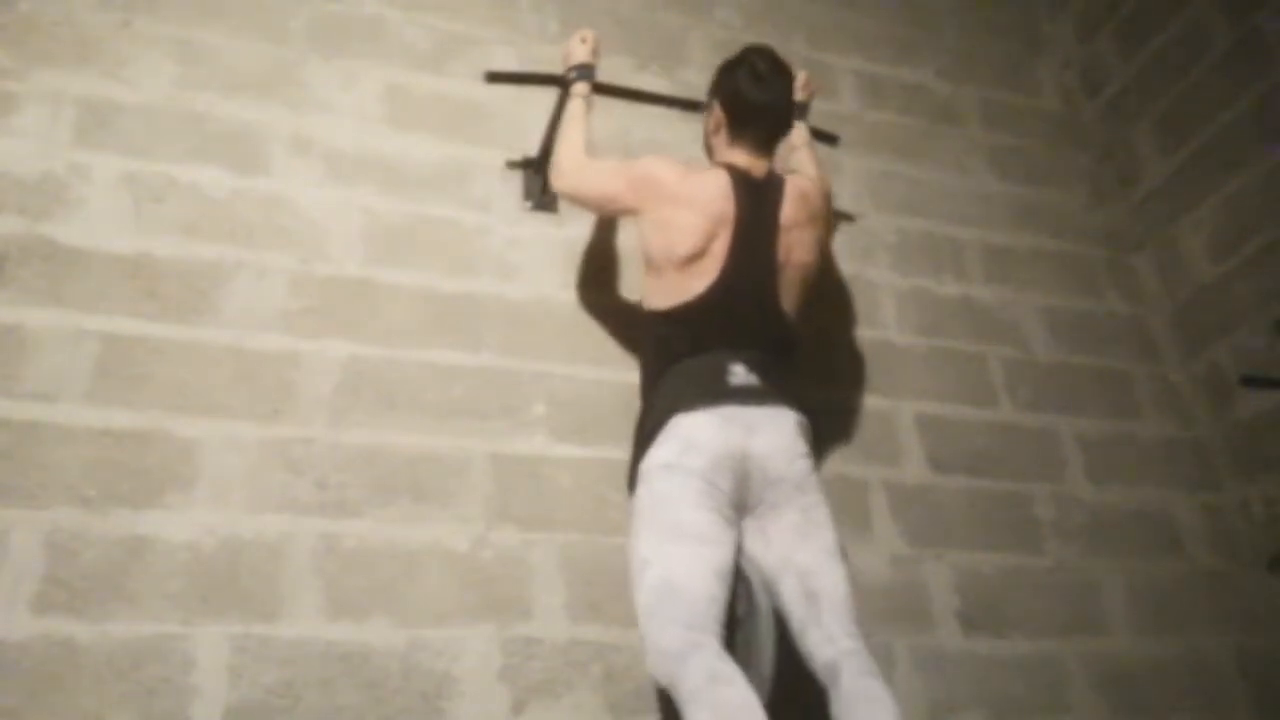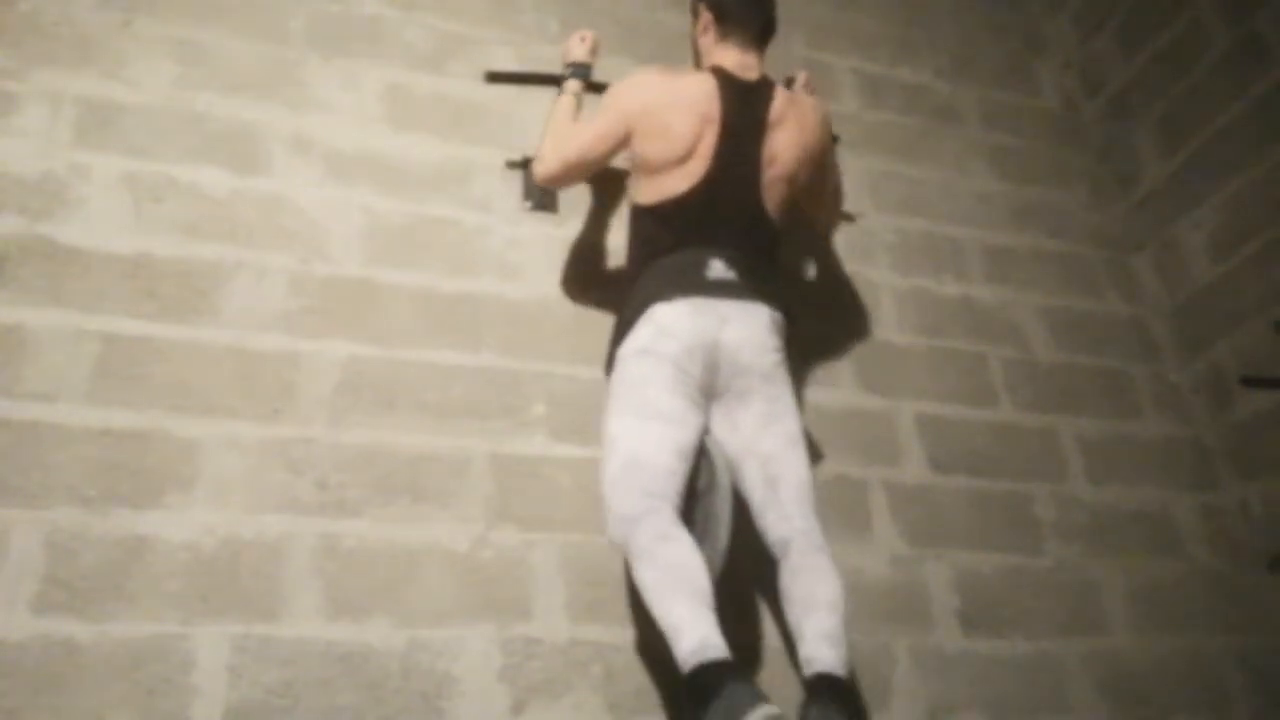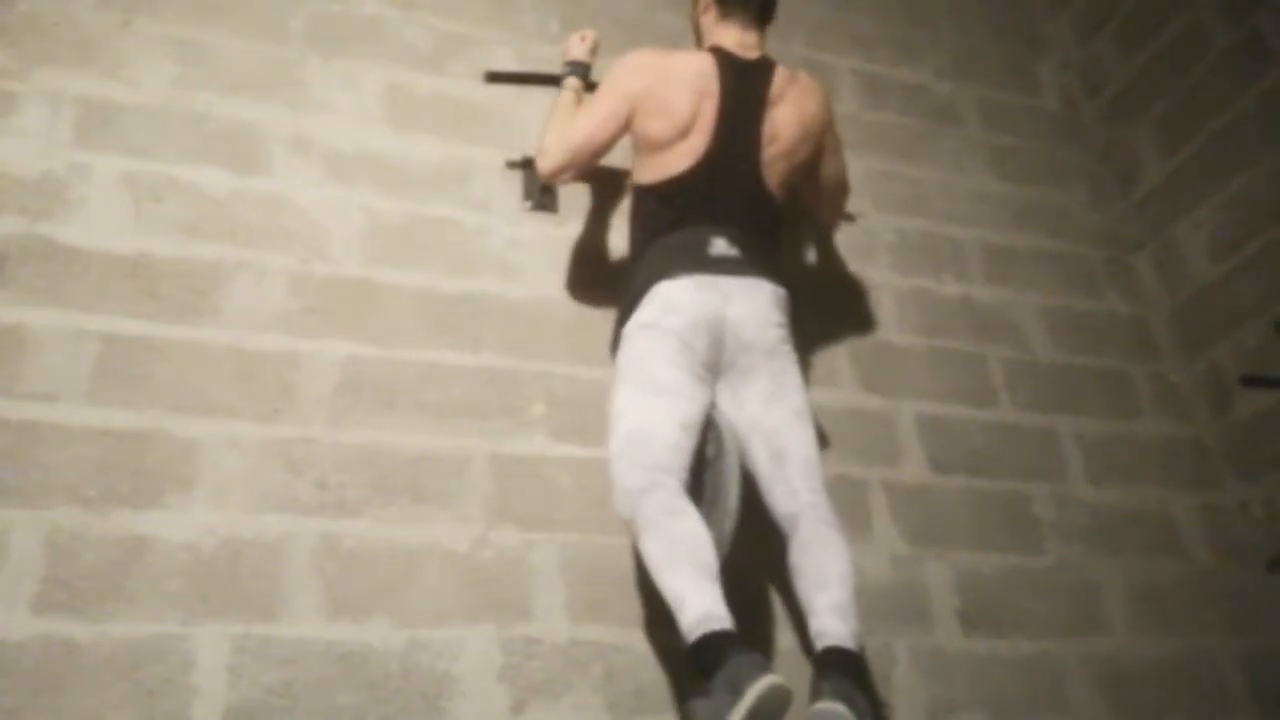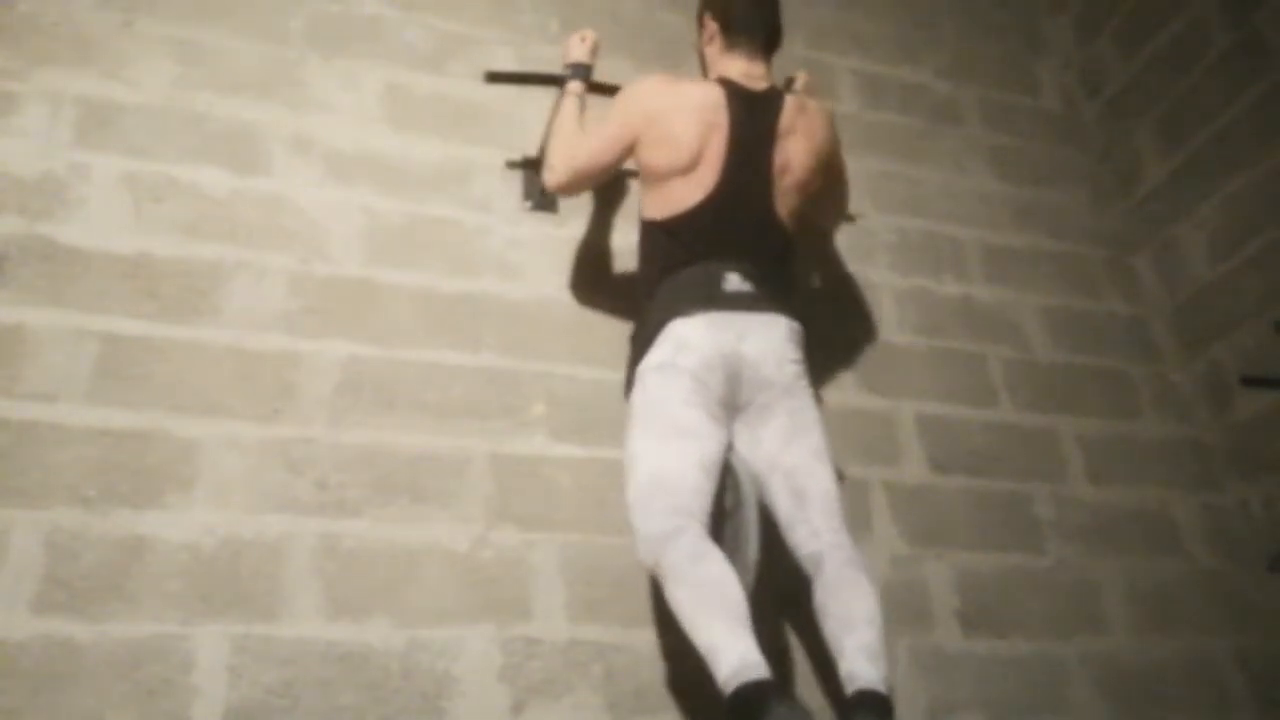
dt=0.5s
person 1, frame 1
left shoulder: (669, 187)
right shoulder: (808, 204)
left elbow: (567, 173)
left wrist: (580, 81)
right wrist: (799, 120)
left hip: (689, 434)
right hip: (778, 432)
left knee: (683, 639)
right knee: (839, 646)
person 1, frame 2
left shoulder: (652, 92)
right shoulder: (805, 116)
left elbow: (549, 167)
right elbow: (825, 213)
left wrist: (574, 76)
left hip: (669, 323)
right hip: (754, 325)
left knee: (642, 508)
right knee: (794, 520)
person 1, frame 3
left shoulder: (651, 71)
right shoulder: (805, 97)
left elbow: (554, 161)
right elbow: (831, 204)
left wrist: (574, 74)
left hip: (672, 301)
right hip: (758, 303)
left knee: (649, 482)
right knee: (803, 496)
left ankle: (723, 655)
person 1, frame 4
left shoulder: (659, 100)
right shoulder: (812, 123)
left elbow: (560, 174)
left wrist: (576, 80)
left hip: (687, 338)
right hip: (773, 339)
left knee: (670, 524)
right knee: (824, 537)
